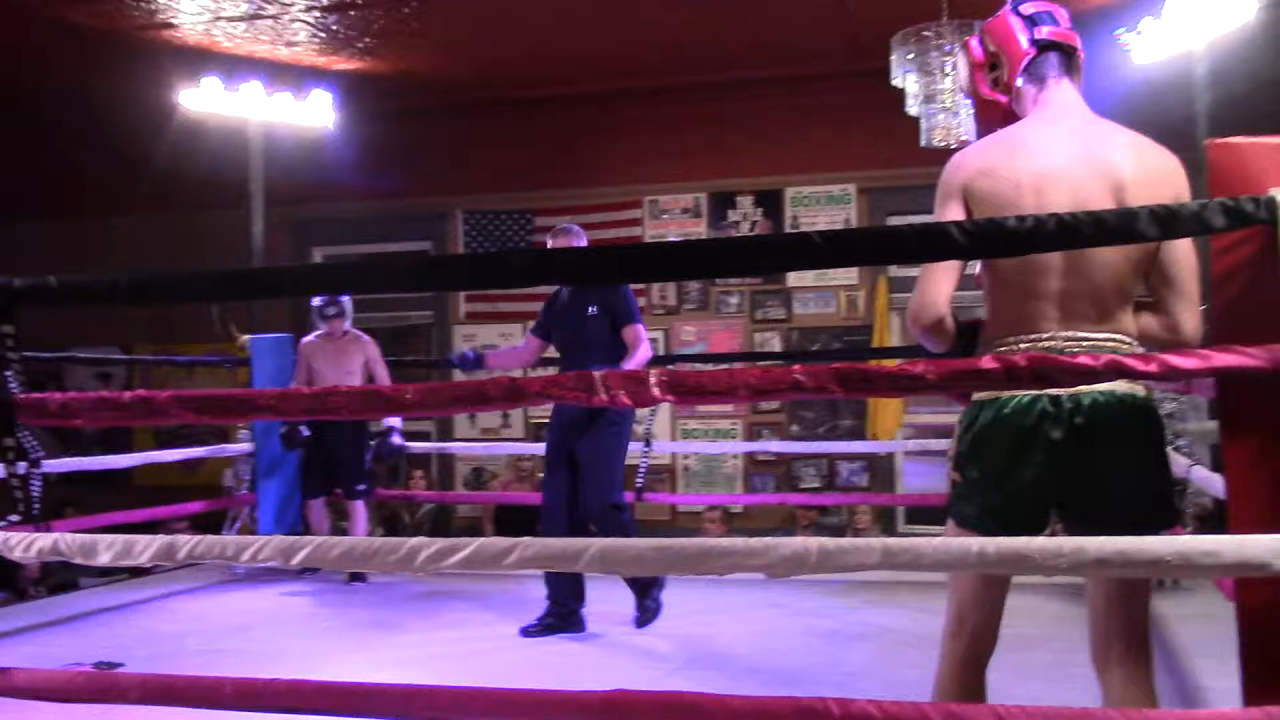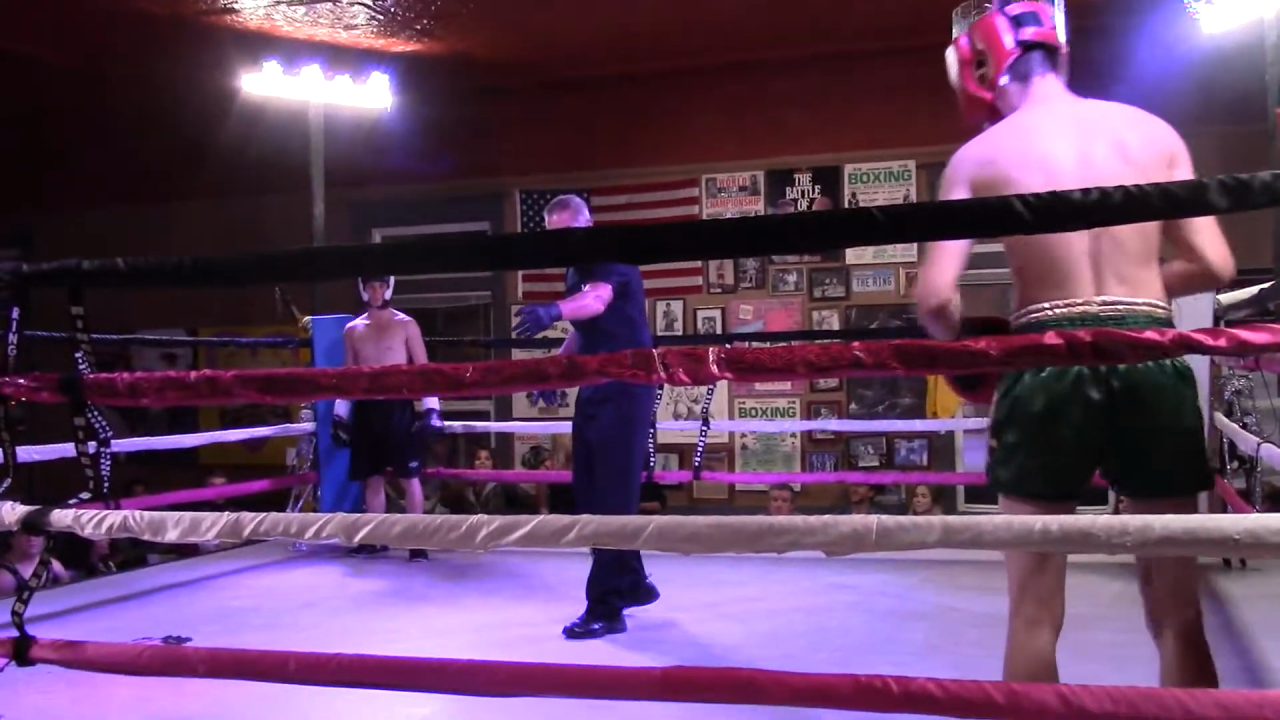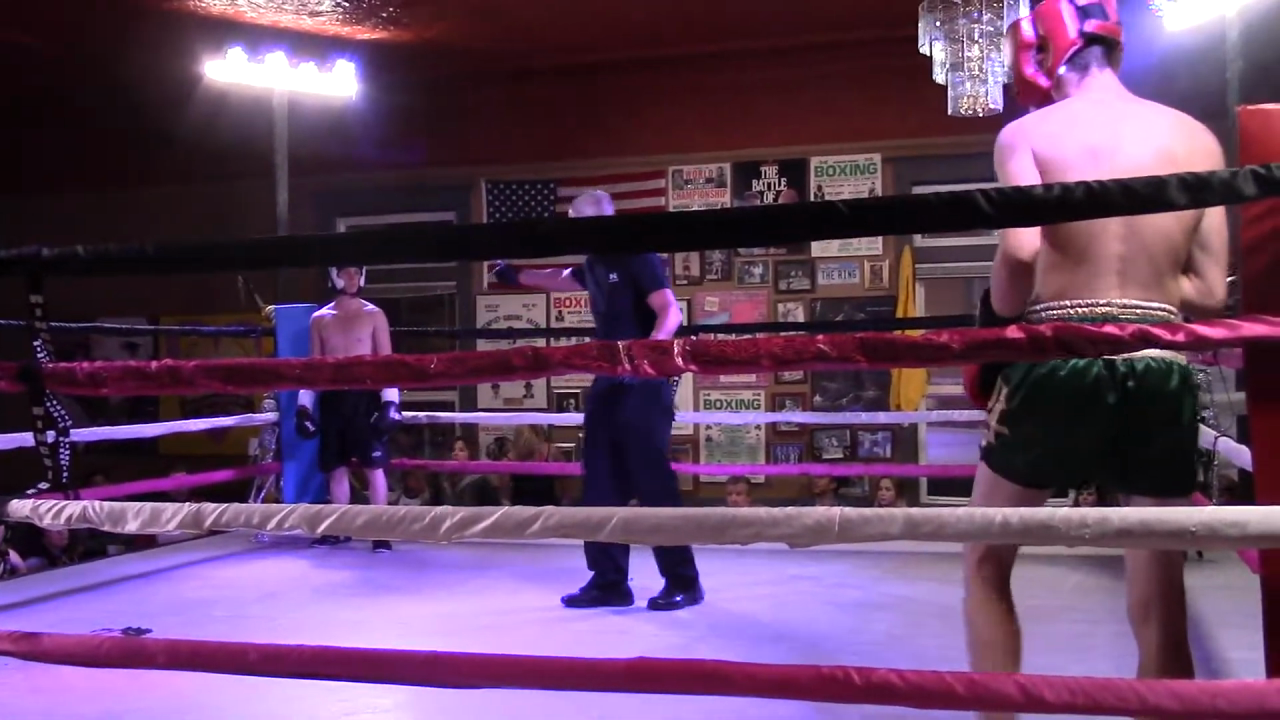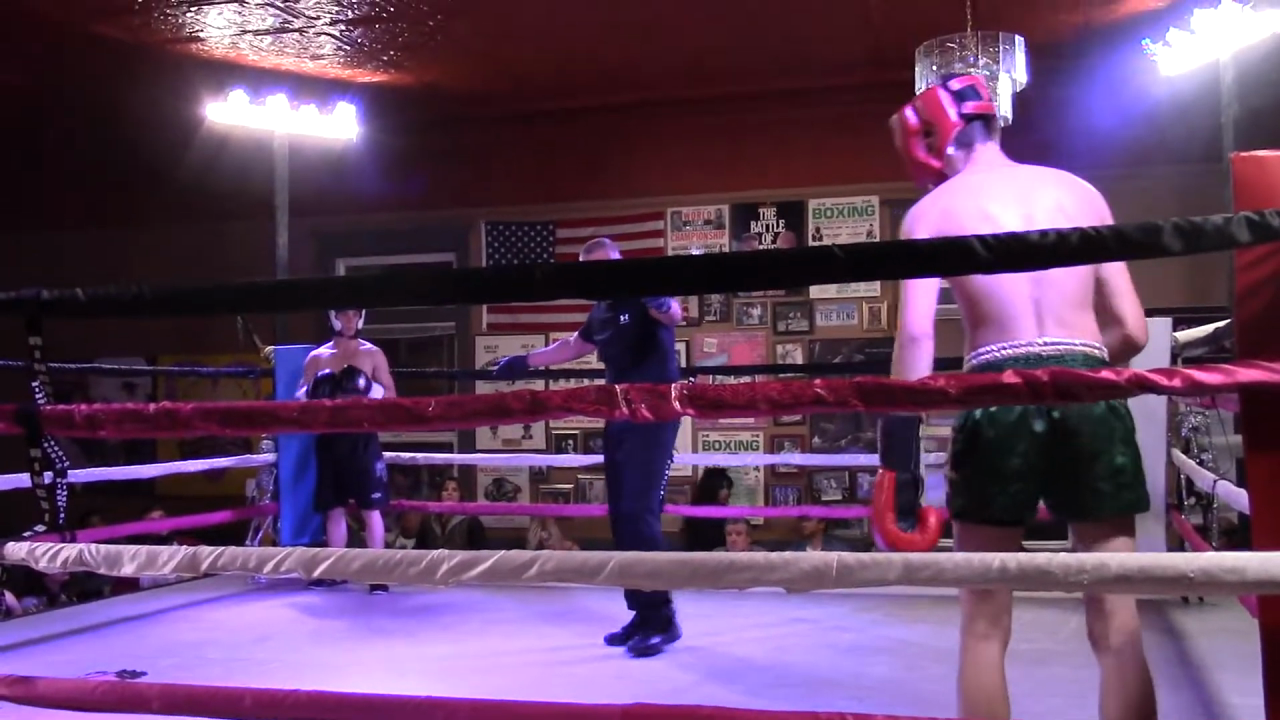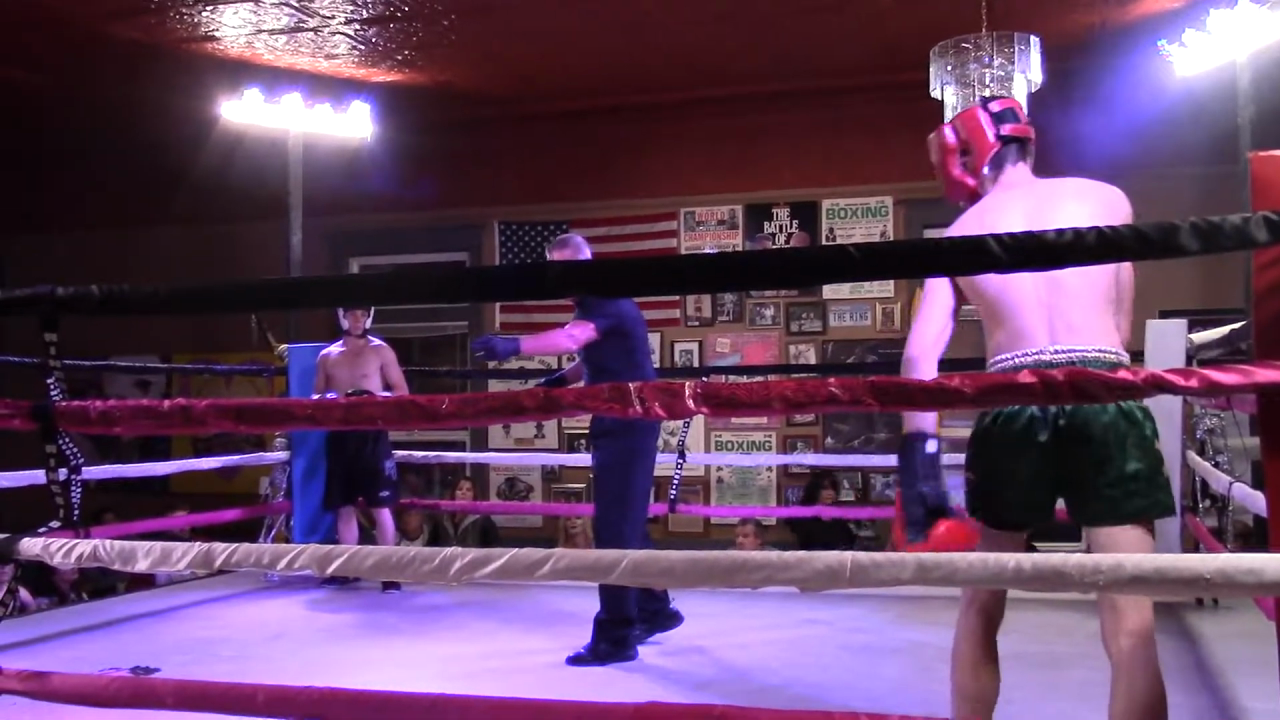
dt=1s
person 1, frame 1
left shoulder: (973, 167)
right shoulder: (1157, 166)
left elbow: (928, 315)
right elbow: (1182, 328)
left hip: (1009, 410)
right hip: (1115, 412)
left knee: (968, 639)
right knee: (1123, 652)
person 1, frame 2
left shoulder: (979, 156)
right shoulder: (1152, 132)
left elbow: (935, 299)
right elbow: (1214, 266)
left wrist: (964, 342)
left hip: (1046, 374)
right hip: (1152, 368)
left knee: (1034, 616)
right knee: (1177, 613)
person 1, frame 3
left shoulder: (1031, 133)
right shoulder: (1195, 139)
left elbow: (1021, 252)
right elbow: (1210, 292)
left wrist: (1001, 326)
left hip: (1060, 368)
right hip: (1158, 373)
left knee: (986, 563)
right knee: (1160, 612)
person 1, frame 4
left shoulder: (930, 212)
right shoulder: (1081, 193)
left elbow: (916, 333)
right elbow: (1130, 330)
left wrist: (898, 452)
left hip: (999, 407)
right hip: (1091, 401)
left knee: (987, 630)
right knee: (1118, 632)
person 1, frame 5
left shoulder: (959, 234)
right shoulder: (1106, 199)
left elbow: (921, 350)
right elbow: (1119, 331)
left wrist: (919, 464)
left hip: (1014, 411)
right hip: (1106, 401)
left knee: (980, 613)
right knee: (1130, 631)
person 2, frame 1
left shoulder: (614, 293)
right shoulder: (556, 303)
left elbow: (641, 346)
right elbow: (528, 352)
left wrist: (621, 375)
right wrist: (481, 359)
left hip: (607, 412)
right hip: (567, 413)
left knee: (599, 503)
right knee: (556, 509)
left ankle: (646, 584)
right ankle: (564, 610)
person 2, frame 2
left shoulder: (613, 262)
right shoulder: (575, 271)
left elbow: (596, 301)
left wrist: (552, 311)
left hip: (625, 389)
right hip: (594, 389)
left knee: (613, 495)
right knee: (590, 490)
left ankle: (606, 608)
right ankle: (632, 583)
person 2, frame 3
left shoulder: (639, 258)
right shoulder: (594, 263)
left elbow: (671, 311)
right elbow: (561, 280)
right wrist: (516, 274)
left hip: (644, 382)
right hip: (609, 381)
left knee: (651, 480)
right knee: (601, 482)
left ankle: (683, 582)
right ankle: (608, 582)
person 2, frame 4
left shoulder: (643, 299)
right shoulder: (600, 313)
left elbow: (673, 314)
right elbow: (571, 347)
left wrist: (663, 304)
right wrist: (525, 362)
left hip: (653, 418)
right hip: (619, 420)
left knee: (638, 514)
right knee: (624, 518)
left ankle: (658, 620)
right ankle: (649, 618)
person 2, frame 5
left shoulder: (606, 302)
right shoulder: (591, 305)
left elbow: (569, 340)
left wrist: (512, 346)
right wrist: (562, 380)
left hip: (631, 422)
right hip: (613, 421)
left knee: (615, 525)
right knee: (624, 520)
left ankle: (615, 637)
right ankle: (654, 609)
person 3, frame 1
left shoulder: (365, 345)
right shoulder: (308, 345)
left elbow: (386, 388)
right elbow: (299, 386)
left wrist: (392, 427)
right wrist: (291, 419)
left hip: (351, 426)
right hip: (318, 427)
left knee: (355, 498)
right knee: (312, 498)
person 3, frame 2
left shoulder: (406, 324)
right shoulder: (352, 330)
left elbow: (423, 368)
left wrist: (431, 409)
right wrist: (340, 414)
left hip: (398, 407)
right hip: (365, 409)
left knee: (408, 476)
right knee: (372, 477)
person 3, frame 3
left shoulder: (374, 315)
right shoulder: (319, 319)
left wrist: (390, 401)
right wrist: (304, 405)
left hip: (364, 397)
right hip: (331, 398)
left knee: (374, 466)
right knee: (336, 468)
person 3, frame 4
left shoulder: (372, 354)
right shoulder: (316, 357)
left elbow: (391, 397)
right elbow: (300, 399)
left wrist: (367, 386)
right wrist: (313, 390)
left hip: (362, 437)
right hip: (329, 438)
left knee: (371, 508)
right knee: (333, 508)
person 3, frame 5
left shoulder: (381, 351)
right shoulder: (327, 356)
left elbow: (402, 392)
right elbow: (316, 395)
left wrist: (374, 397)
right wrist: (325, 401)
left hip: (371, 435)
right hip: (339, 436)
left knee: (380, 507)
right knee: (344, 507)
